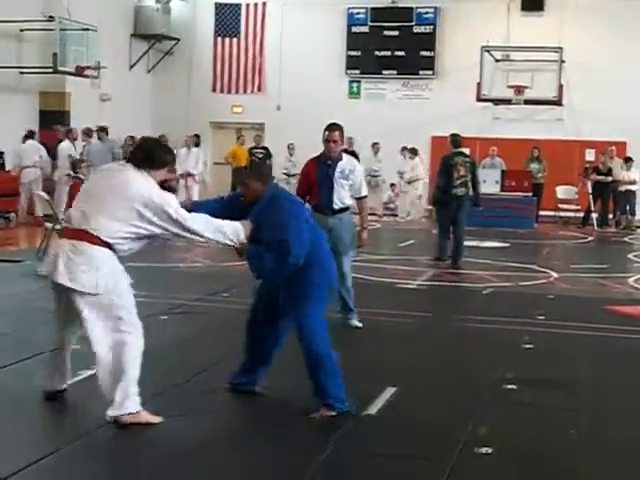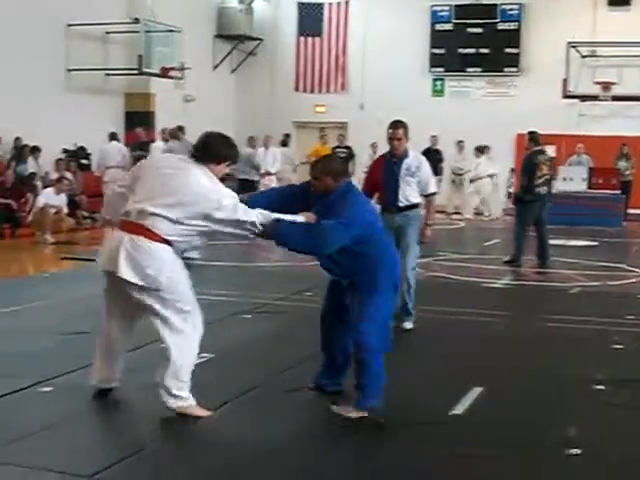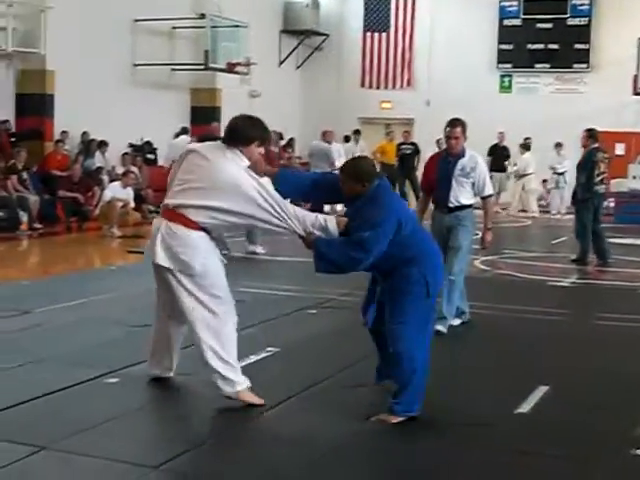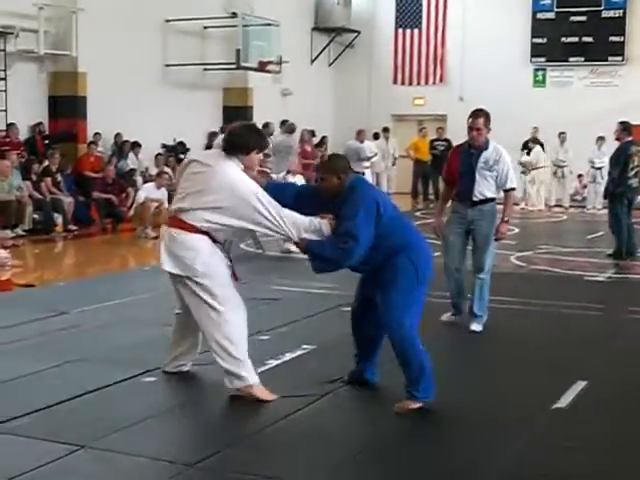
dt=0.4s
person 1, frame 1
left shoulder: (105, 172)
right shoulder: (150, 194)
right elbow: (192, 224)
right wrist: (241, 231)
left hip: (66, 249)
right hip: (93, 258)
left knee: (67, 323)
right knee: (125, 332)
left ankle: (55, 384)
right ankle: (126, 408)
person 1, frame 2
left shoulder: (158, 162)
right shoulder: (212, 192)
left elbow: (128, 188)
right elbow: (254, 220)
left hip: (120, 241)
right hip: (150, 253)
left knee: (117, 318)
right knee: (186, 322)
left ankle: (104, 379)
right ankle: (178, 396)
person 1, frame 3
left shoulder: (196, 150)
right shoulder: (242, 179)
left elbow: (172, 181)
right elbow: (282, 214)
right wrist: (331, 223)
left hip: (165, 230)
right hip: (189, 240)
left knee: (171, 308)
right knee: (217, 310)
left ankle: (160, 367)
right ankle: (233, 383)
person 1, frame 4
left shoulder: (198, 159)
right shoulder: (240, 184)
right elbow: (278, 219)
right wrist: (324, 226)
left hip: (174, 237)
right hip: (193, 245)
left knee: (195, 306)
right knee: (227, 309)
left ankle: (177, 362)
right ankle: (244, 380)
person 2, frame 1
left shoulder: (286, 210)
right shoulder: (257, 199)
left elbow: (289, 256)
right elbow: (224, 206)
left wrist: (249, 252)
right wrist: (189, 209)
left hip: (310, 273)
right hip: (282, 273)
left knee: (312, 335)
right knee: (260, 325)
left ankle: (333, 400)
right ankle: (246, 380)
person 2, frame 2
left shoulder: (351, 208)
right shoulder: (323, 193)
left elbow: (321, 238)
right elbow: (286, 196)
left wrist: (276, 228)
right wrist: (247, 203)
left hip: (375, 274)
right hip: (347, 272)
left knee: (364, 334)
right knee: (334, 325)
left ankle: (366, 400)
right ankle: (330, 379)
person 2, frame 3
left shoulder: (383, 211)
right shoulder: (369, 190)
left elbow: (357, 254)
right elbow: (318, 183)
left wrist: (317, 244)
right wrist: (273, 174)
left hip: (416, 272)
right hip: (392, 267)
left knee: (404, 337)
right knee: (375, 319)
left ankle: (405, 406)
right ankle: (391, 369)
person 2, frame 4
left shoulder: (362, 201)
right shoulder: (341, 193)
left elbow: (348, 248)
right elbow: (300, 195)
left wrist: (309, 247)
right wrist: (262, 185)
left hip: (405, 263)
right hip: (380, 263)
left knee: (398, 325)
right knee: (363, 319)
left ankle: (420, 391)
right ankle: (364, 373)
person 3, frame 1
left shoulder: (352, 165)
right shoulder: (312, 166)
left elbow: (361, 199)
right elbow: (301, 197)
left wrist: (364, 227)
left hip: (342, 219)
right hip: (317, 218)
left knee: (344, 269)
left ankle: (350, 313)
person 3, frame 2
left shoulder: (419, 162)
right shoulder: (379, 164)
left elbow: (429, 196)
right elbow: (368, 194)
left wrist: (428, 224)
left hip: (410, 216)
right hip: (386, 217)
left knee: (407, 267)
left ankle: (408, 313)
person 3, frame 3
left shoulder: (475, 162)
right shoulder: (435, 161)
left elbow: (487, 197)
right elbow: (426, 193)
left wrist: (488, 228)
right wrist: (418, 221)
left hip: (462, 217)
right hip: (439, 216)
left knee: (454, 270)
right knee: (444, 268)
left ankle: (445, 318)
right ankle: (461, 311)
person 3, frame 4
left shoulder: (498, 154)
right shoulder: (458, 152)
left elbow: (509, 190)
right elbow: (448, 185)
left wrist: (505, 220)
right wrist: (439, 214)
left hip: (484, 211)
right hip: (458, 209)
left knee: (482, 267)
right knee: (451, 263)
left ankle: (478, 315)
right ankle: (458, 308)
person 4, frame 1
left shoulder: (447, 159)
right shoulder: (470, 160)
left elbow: (440, 181)
right elbow: (475, 181)
left wrist: (436, 198)
right wrist: (476, 198)
left hip: (448, 198)
right hip: (463, 199)
left knee: (443, 228)
right knee: (459, 230)
left ankle: (442, 255)
right ankle: (456, 260)
person 4, frame 2
left shoulder: (530, 157)
right shoulder: (547, 157)
left elbow: (524, 180)
right elbow: (549, 178)
left wrist: (518, 197)
left hip: (529, 198)
right hip: (543, 197)
left knee: (521, 228)
right knee: (542, 229)
left ankle: (516, 258)
right ankle: (543, 260)
person 4, frame 3
left shoulder: (589, 155)
right shoulder: (604, 155)
left elbow: (581, 179)
right elbow: (603, 175)
left wrist: (576, 196)
left hip: (587, 196)
right hip: (600, 195)
left knee: (583, 227)
right knee: (596, 226)
left ankle: (583, 257)
right ankle: (603, 257)
person 4, frame 4
left shoulder: (622, 149)
left elbow: (614, 173)
right elbow: (635, 169)
left wrist: (609, 190)
right wrist: (627, 187)
left hip: (620, 190)
right hip: (632, 189)
left knee: (618, 221)
right knee: (627, 221)
left ankle: (620, 252)
right ankle: (630, 251)
